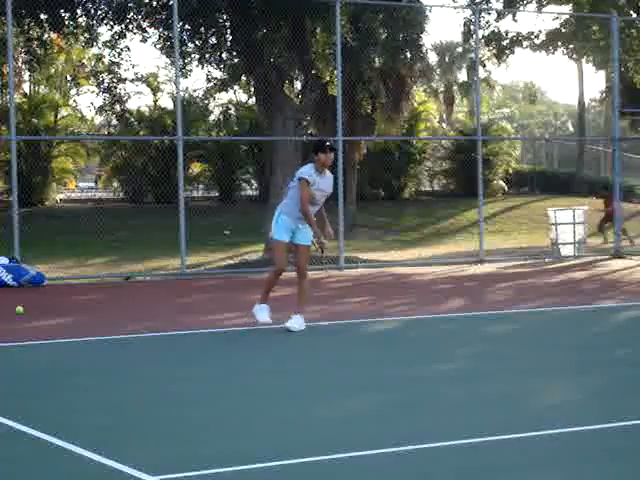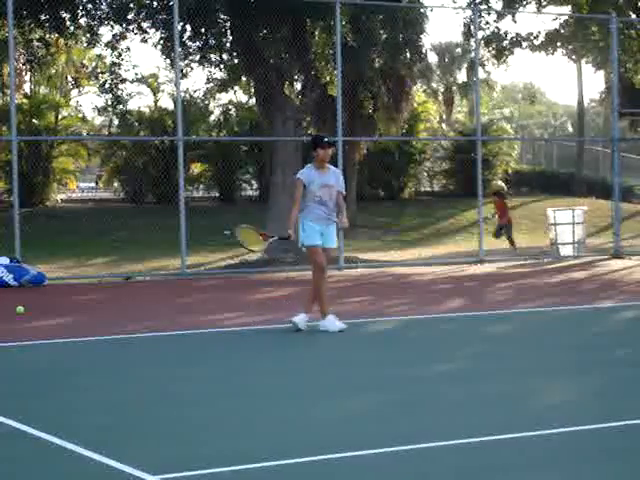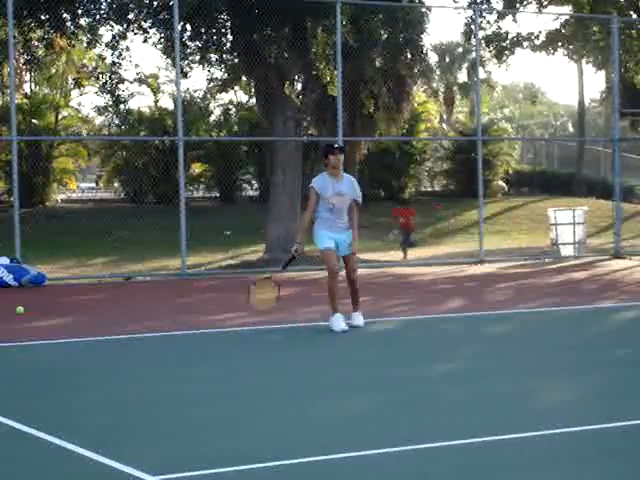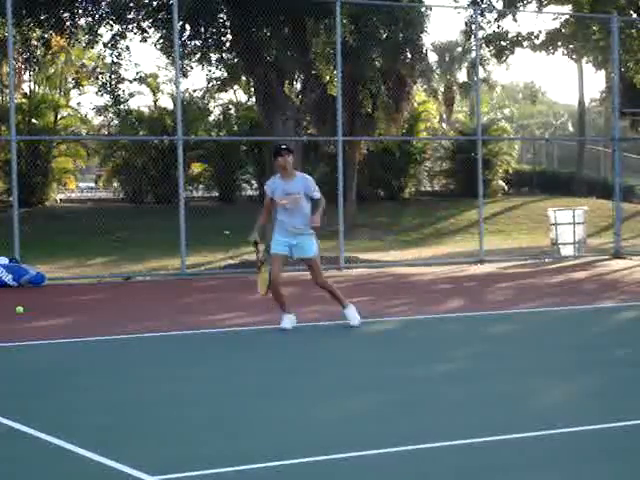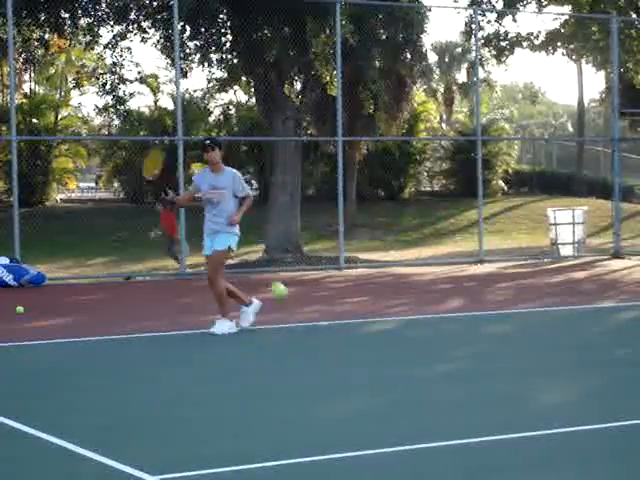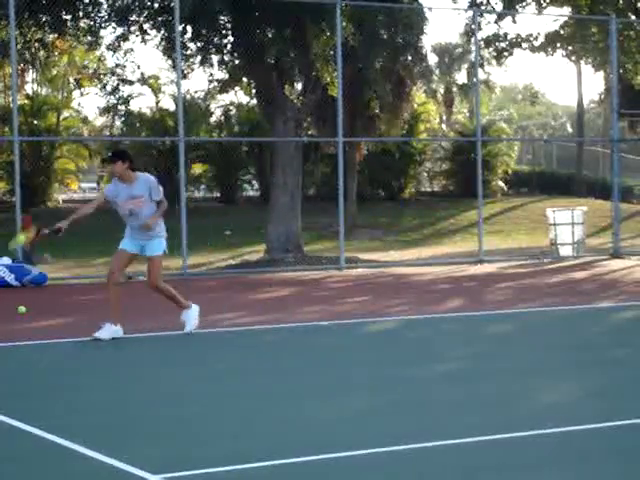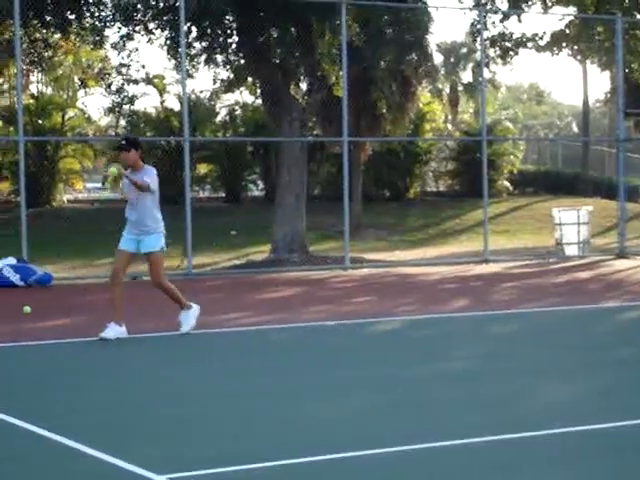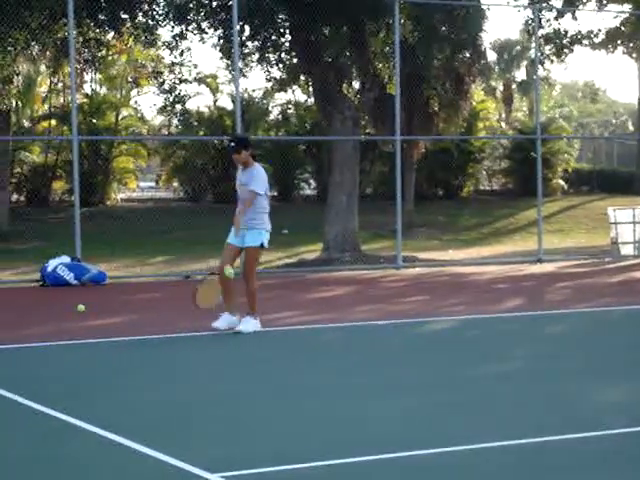
dt=0.5s
person 1, frame 1
left shoulder: (329, 178)
right shoulder: (305, 174)
right elbow: (304, 207)
left wrist: (326, 226)
right wrist: (317, 234)
left hip: (305, 225)
right hip: (285, 220)
left knee: (303, 271)
right knee: (280, 267)
left ankle: (298, 316)
right ankle: (262, 304)
person 1, frame 2
left shoulder: (336, 174)
right shoulder: (304, 175)
left elbow: (339, 200)
right elbow: (297, 204)
left wrist: (342, 216)
right wrist: (291, 228)
left hip: (329, 226)
right hip: (309, 225)
left knee: (319, 272)
right knee: (320, 268)
left ankle: (306, 314)
right ankle: (326, 317)
person 1, frame 3
left shoulder: (351, 182)
right shoulder: (318, 183)
left elbow: (353, 213)
right elbow: (308, 213)
left wrist: (355, 237)
right wrist: (299, 240)
left hip: (345, 234)
right hip: (323, 232)
left knee: (352, 277)
right knee: (334, 270)
left ankle: (356, 312)
right ankle: (335, 314)
person 1, frame 4
left shoulder: (305, 180)
right shoulder: (272, 184)
left elbow: (320, 201)
right elbow: (266, 211)
left wrist: (317, 216)
right wrist: (256, 231)
left hip: (304, 235)
right hip: (281, 236)
left knee: (319, 281)
right knee: (274, 280)
left ankle: (346, 306)
right ankle: (287, 314)
person 1, frame 5
left shoulder: (233, 175)
right shoulder: (201, 176)
left elbow: (248, 200)
right elbow: (185, 200)
left wrist: (238, 215)
right wrist: (172, 198)
left hip: (227, 232)
right hip: (209, 232)
left knee: (213, 277)
right knee: (216, 280)
left ankle: (226, 320)
right ankle: (248, 302)
person 1, frame 6
left shoulder: (148, 180)
right shoulder: (114, 187)
left elbow: (163, 203)
right elbow: (91, 206)
left wrist: (154, 219)
right wrist: (68, 221)
left hip: (154, 237)
right hip: (132, 237)
left knee: (155, 283)
right knee: (113, 276)
left ankle: (187, 307)
right ankle: (114, 325)
person 1, frame 7
left shoulder: (149, 172)
right shoulder: (127, 176)
left elbow: (142, 186)
left wrist: (125, 173)
left hip: (153, 233)
right hip: (131, 232)
left knee: (158, 280)
right knee: (116, 276)
left ankle: (188, 308)
right ankle: (117, 325)
person 1, frame 8
left shoulder: (258, 172)
right shoulder: (240, 171)
left elbow: (249, 199)
left wrist: (239, 216)
left hip: (256, 228)
right hip: (239, 228)
left knee: (248, 274)
right knee: (223, 270)
left ankle: (252, 317)
right ankle: (230, 314)
